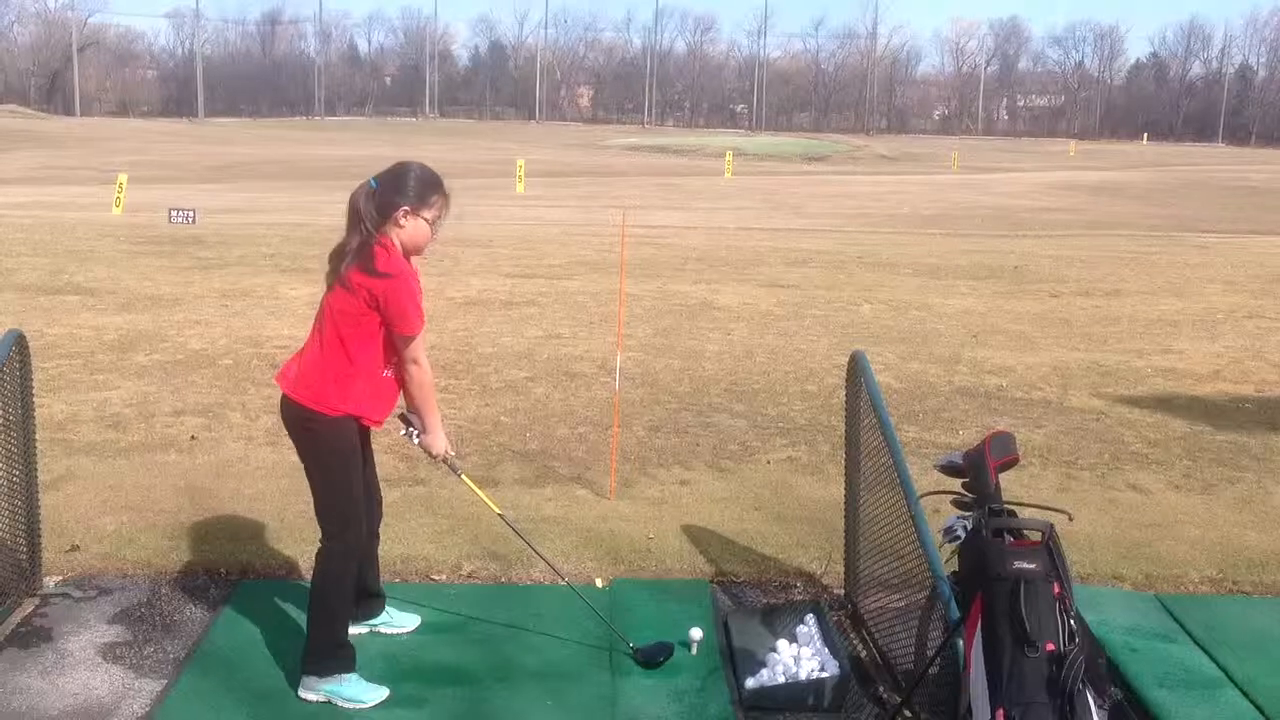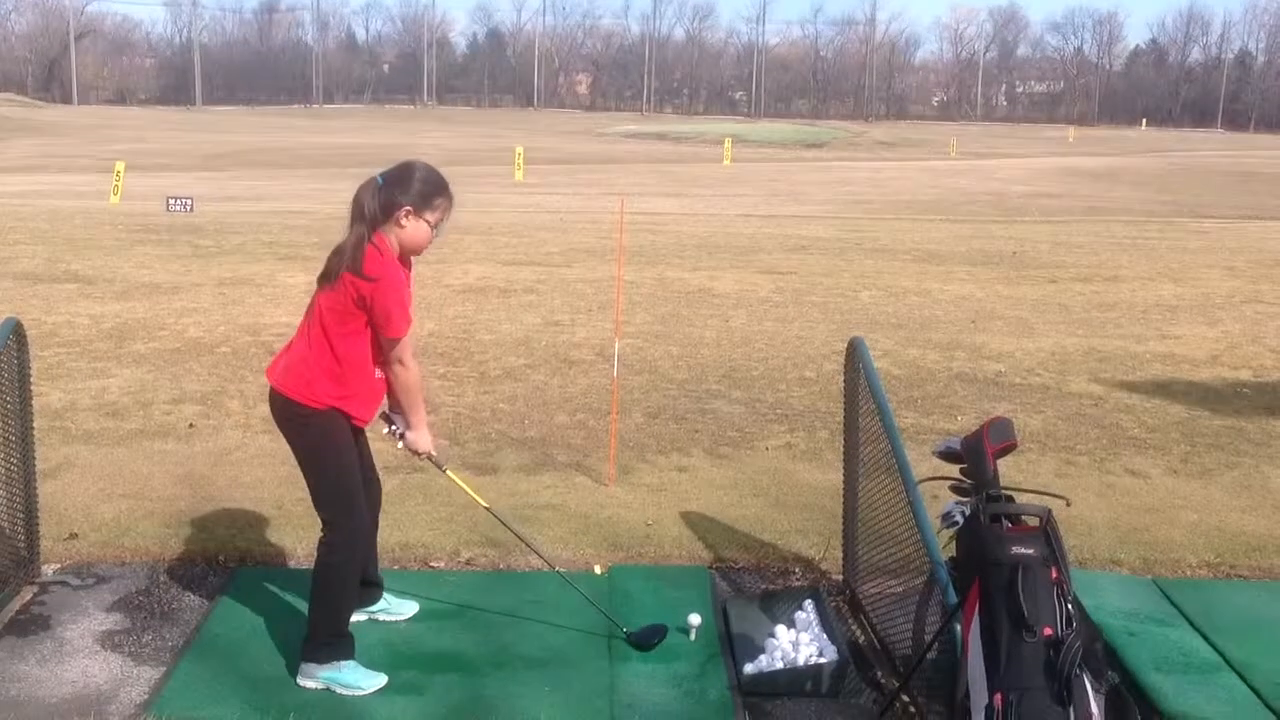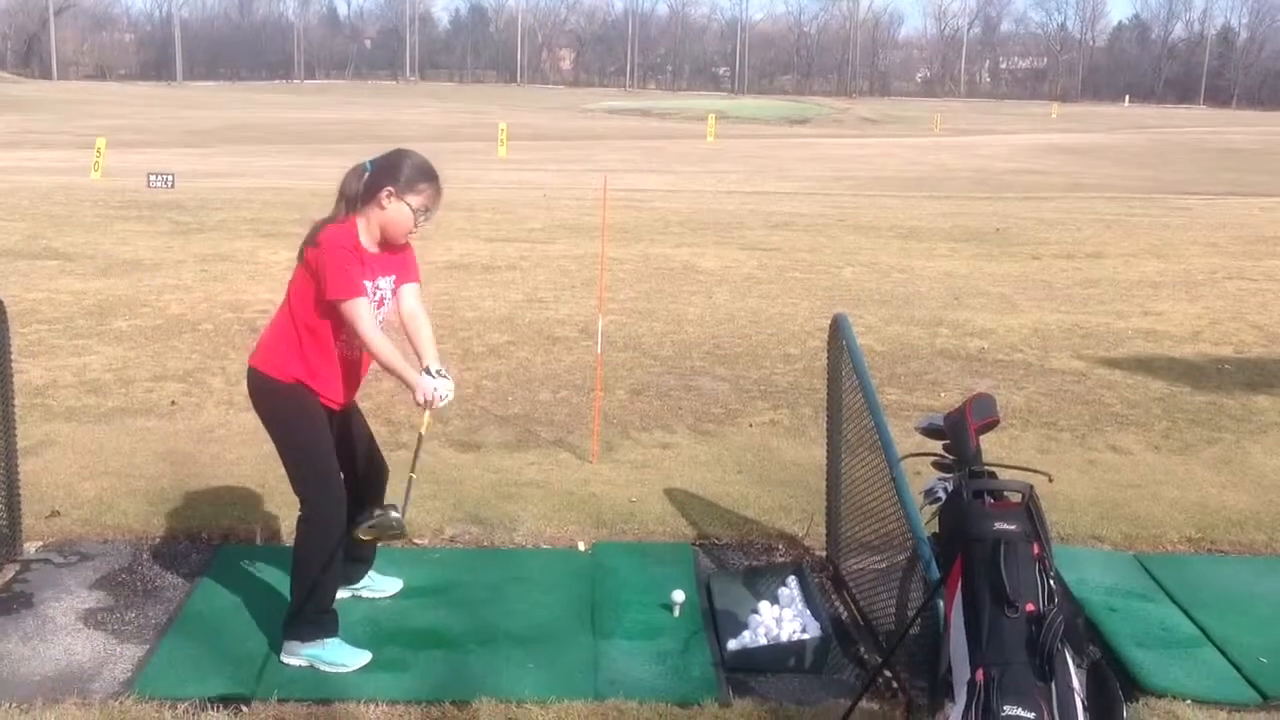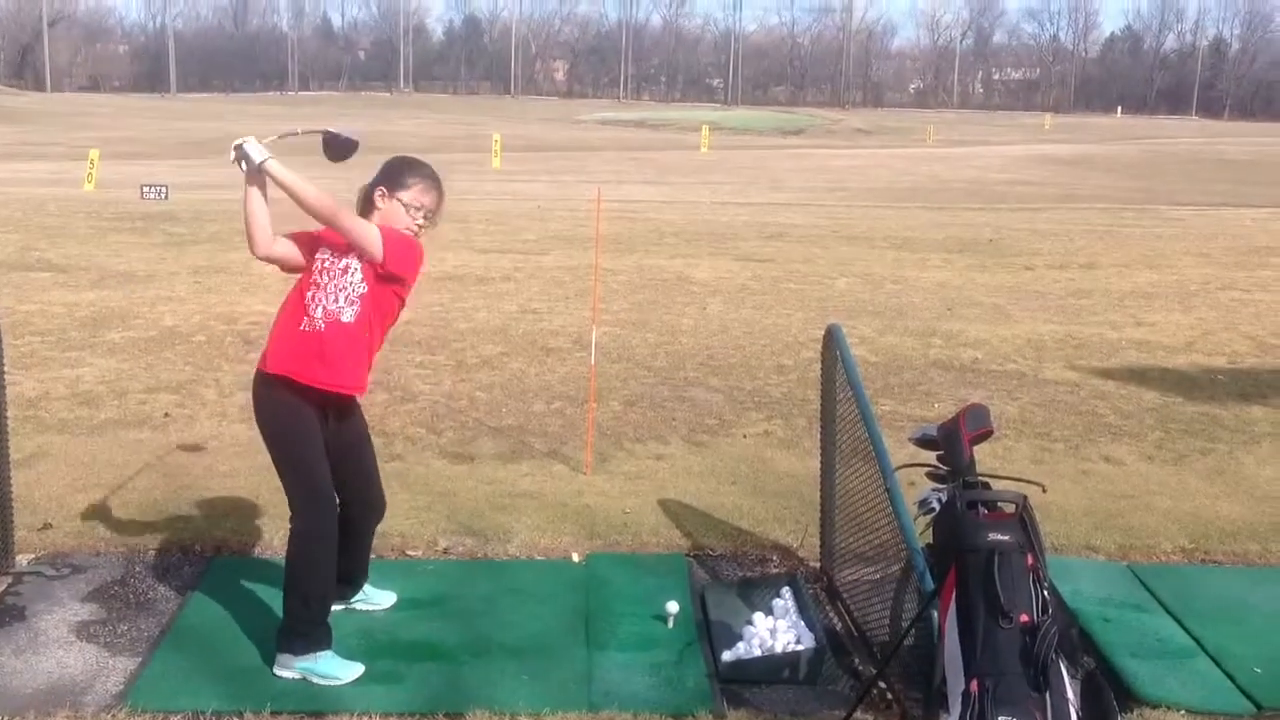
dt=0.5s
person 1, frame 1
left shoulder: (371, 256)
right shoulder: (391, 272)
left elbow: (389, 354)
right elbow: (414, 360)
left wrist: (419, 416)
right wrist: (433, 428)
left hip: (336, 406)
right hip: (323, 412)
left knee: (365, 510)
right knee: (344, 532)
left ankle: (363, 608)
right ankle: (323, 670)
person 1, frame 2
left shoulder: (375, 253)
right shoulder: (382, 272)
left elbow: (385, 355)
right elbow: (401, 361)
left wrist: (401, 414)
right wrist: (417, 426)
left hip: (328, 397)
right hip: (311, 404)
left knee: (366, 495)
right knee: (346, 520)
left ankle: (363, 596)
right ankle: (323, 658)
person 1, frame 3
left shoulder: (398, 252)
right shoulder: (333, 242)
left elbow: (413, 311)
right elbow: (363, 328)
left wrist: (434, 369)
right wrist: (413, 380)
left hip: (330, 385)
right hip: (284, 381)
left knee: (368, 473)
right knee: (325, 498)
left ankle: (349, 572)
right ankle: (306, 635)
person 1, frame 4
left shoulder: (407, 254)
right shoulder: (324, 241)
left elbow: (339, 216)
right elbow: (264, 247)
left wrist: (269, 164)
right wrist: (253, 179)
left hip: (337, 397)
right hip: (283, 389)
left knee: (366, 500)
right knee: (316, 511)
left ankle: (344, 586)
right ankle: (299, 648)
